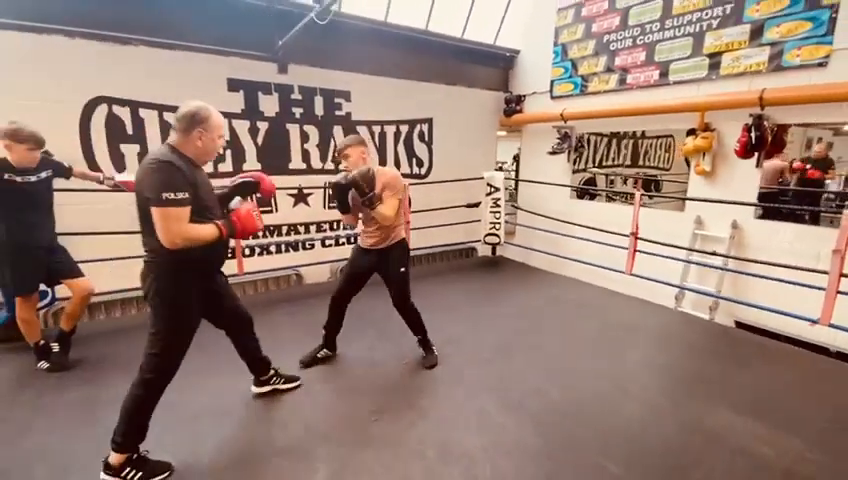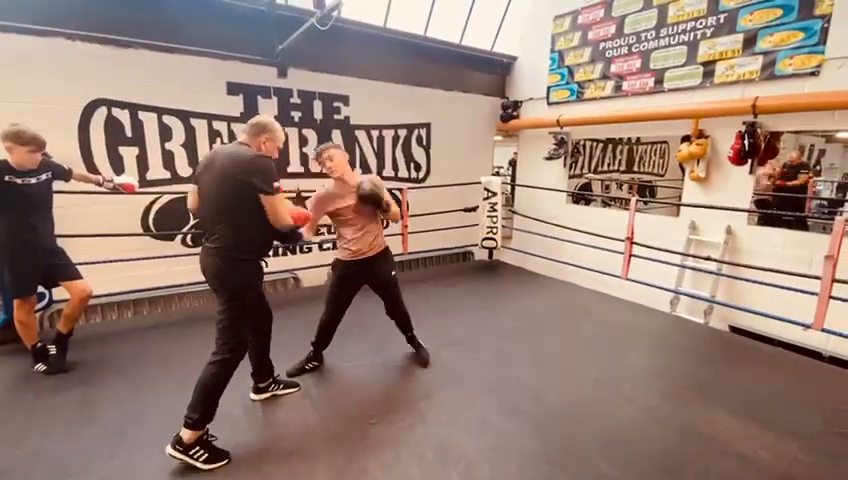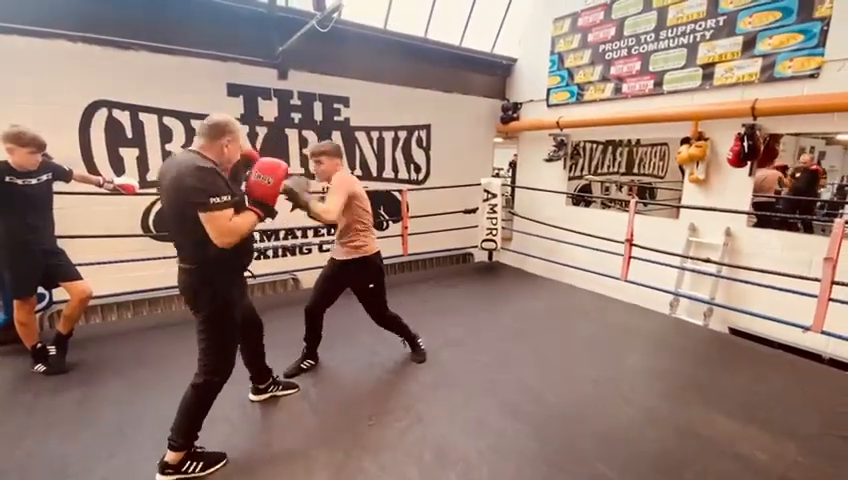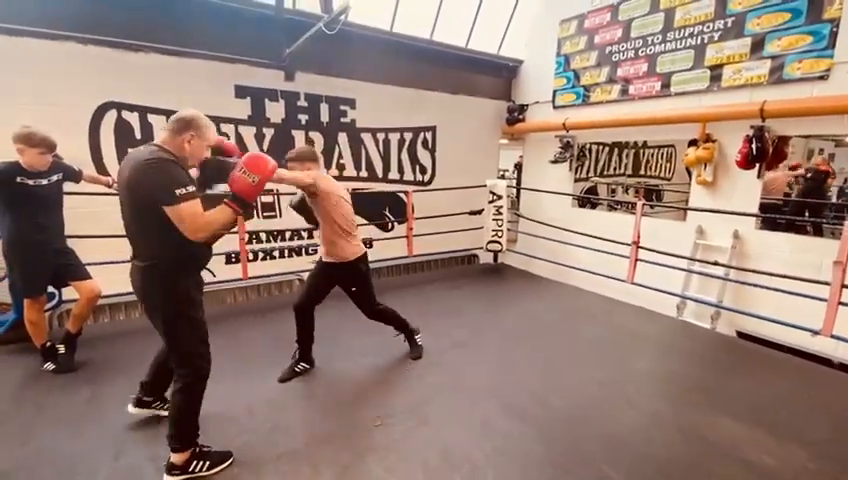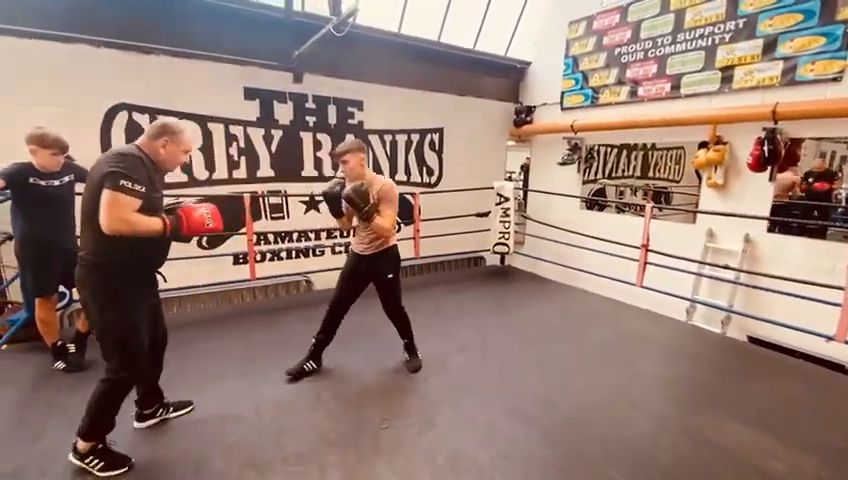
dt=0.5s
person 1, frame 1
left shoulder: (189, 165)
right shoulder: (165, 170)
right elbow: (173, 236)
left wrist: (229, 197)
right wrist: (228, 227)
left hip: (204, 274)
right hip: (174, 282)
left knee: (240, 323)
right knee: (160, 367)
left ankle: (265, 376)
person 1, frame 2
left shoulder: (214, 158)
right shoulder: (257, 163)
left elbow: (194, 205)
right elbow: (280, 219)
right wrist: (295, 216)
left hip: (221, 256)
right hip: (236, 263)
left knee: (260, 318)
right knee: (230, 347)
left ankle: (263, 381)
right ankle: (189, 437)
person 1, frame 3
left shoulder: (176, 164)
right shoulder: (204, 175)
right elbow: (227, 236)
left wrist: (239, 187)
right wrist: (261, 206)
left hip: (201, 272)
right hip: (213, 280)
left knee: (251, 326)
right knee: (215, 367)
left ankle: (262, 383)
person 1, frame 4
left shoulder: (140, 159)
right shoulder: (163, 168)
right elbow: (198, 228)
right wrist: (241, 200)
left hip: (156, 271)
right hip: (169, 279)
left knee: (181, 340)
right knee: (192, 361)
left ankle: (149, 397)
person 1, frame 5
left shoulder: (139, 165)
right shoulder: (126, 164)
right elbow: (114, 222)
left wrist: (175, 216)
right wrist: (173, 225)
left hip: (136, 274)
right hip: (110, 278)
left knee: (154, 341)
right knee: (124, 362)
left ankle: (149, 406)
right ankle: (87, 445)
person 2, frame 1
left shoulder: (47, 164)
left elbow: (76, 171)
left wrist: (106, 179)
left hip: (49, 244)
left knee: (84, 289)
right knee: (26, 301)
left ankle: (60, 343)
right ankle: (41, 351)
person 2, frame 2
left shoulder: (47, 167)
left elbow: (75, 174)
left wrist: (105, 182)
left hip: (48, 247)
left knee: (83, 291)
right knee: (24, 303)
left ankle: (58, 345)
right ankle: (39, 354)
person 2, frame 3
left shoulder: (47, 168)
left elbow: (75, 175)
left wrist: (103, 182)
left hip: (48, 248)
left knee: (82, 292)
right knee: (24, 303)
left ankle: (58, 345)
right ankle: (39, 355)
person 2, frame 4
left shoulder: (58, 168)
left elbow: (84, 176)
left wrist: (111, 182)
left hip: (56, 246)
right hip: (23, 251)
left knee: (91, 291)
right knee: (35, 302)
left ankle: (67, 343)
right ankle: (48, 353)
person 2, frame 5
left shoulder: (70, 169)
right shoulder: (21, 172)
left hip: (68, 247)
right hip: (35, 250)
right knee: (45, 301)
left ankle: (77, 342)
right ankle: (58, 352)
person 3, frame 1
left shoulder: (389, 176)
right shoulder: (354, 184)
left elbow: (387, 218)
right elbow: (349, 223)
left wrist: (367, 193)
right wrist: (341, 200)
left hip: (393, 247)
right hip: (365, 248)
left knee: (402, 303)
right knee: (339, 297)
left ankle: (426, 345)
right ankle: (327, 345)
person 3, frame 2
left shoulder: (370, 182)
right shoulder: (324, 196)
left elbow: (396, 216)
right elbow: (307, 231)
left wrist: (380, 202)
left hip: (378, 256)
right hip: (347, 261)
left knee: (395, 307)
right knee: (331, 316)
left ankle: (414, 342)
right ankle: (315, 356)
person 3, frame 3
left shoulder: (342, 181)
right shoulder: (336, 184)
left elbow: (329, 216)
left wrist: (301, 195)
left hip: (366, 261)
right hip: (340, 260)
left knee: (379, 315)
right knee: (313, 308)
left ankle: (413, 340)
right ankle: (309, 355)
person 3, frame 4
left shoulder: (317, 181)
right shoulder: (317, 188)
left elbow: (281, 176)
right wrist: (309, 213)
left hip: (351, 261)
right hip: (328, 261)
left knee: (372, 308)
right knee: (302, 306)
left ankle: (410, 333)
right ankle: (303, 358)
person 3, frame 5
left shoulder: (385, 187)
right shoulder: (349, 186)
left elbow: (387, 230)
right elbow: (346, 225)
left wrist: (365, 209)
right wrist: (335, 206)
left hip: (384, 255)
right hip: (358, 255)
left knee: (393, 307)
right knee: (337, 306)
left ankle: (411, 350)
right ankle: (313, 357)
